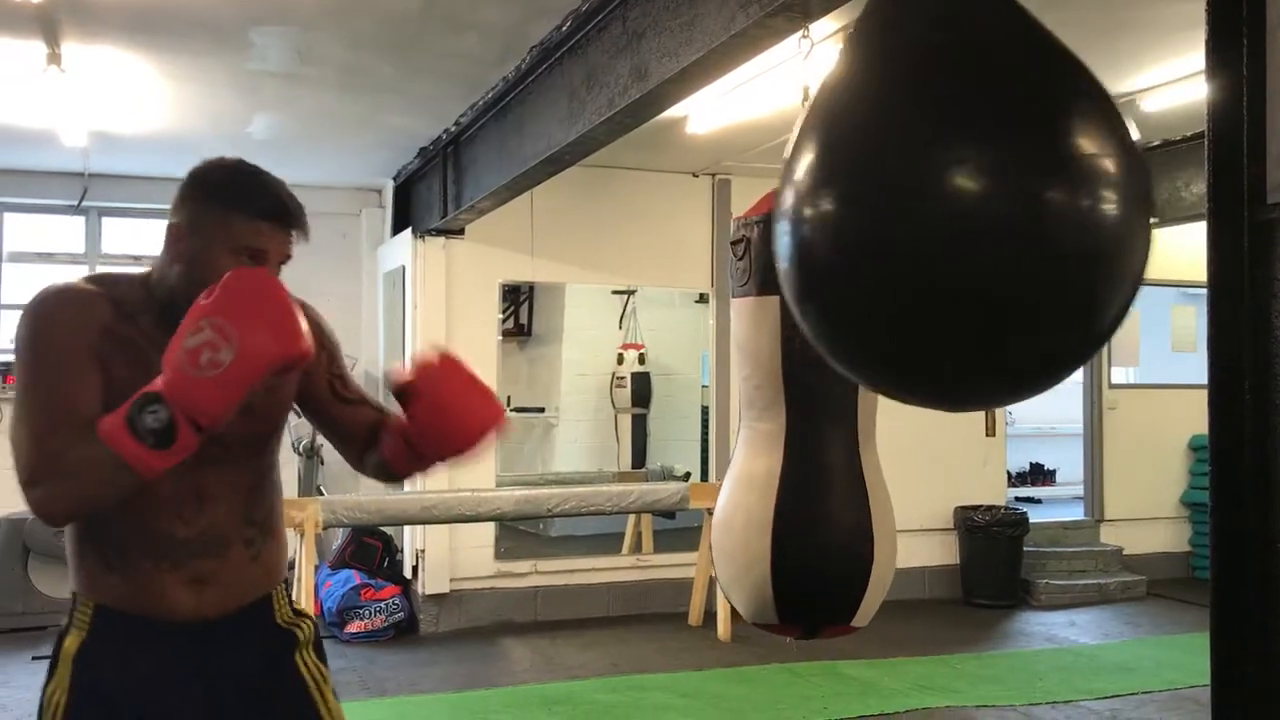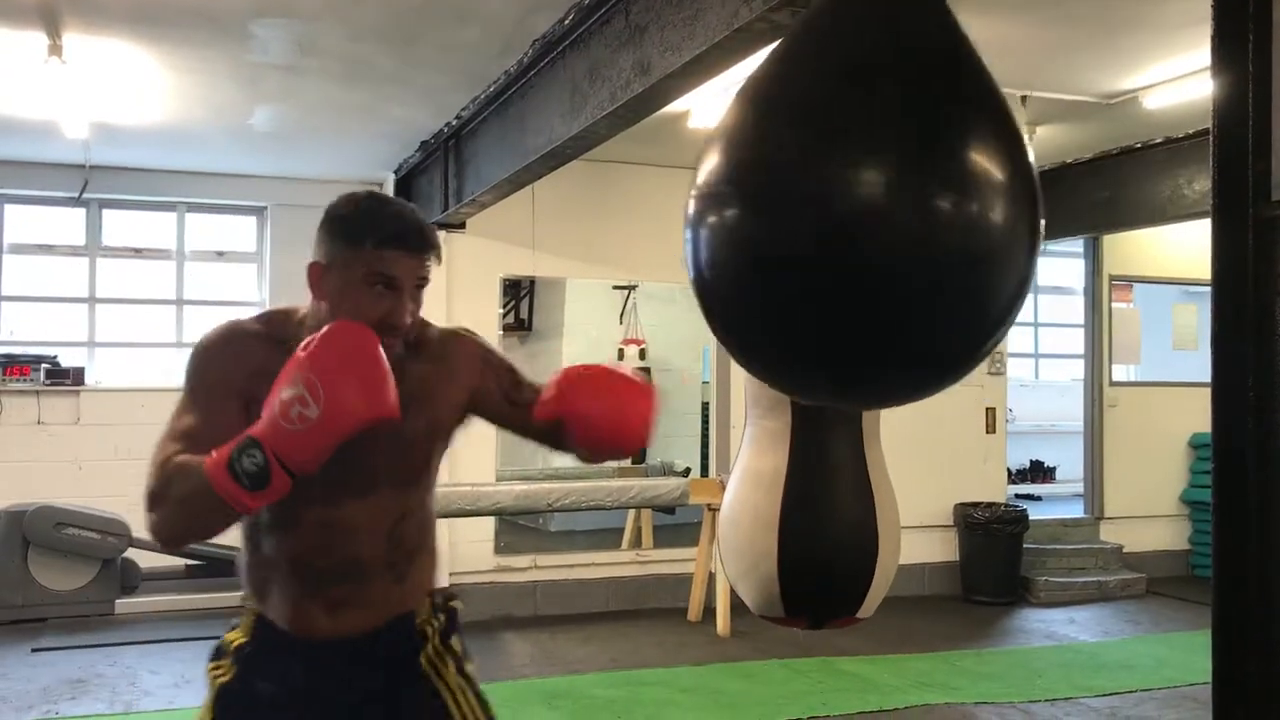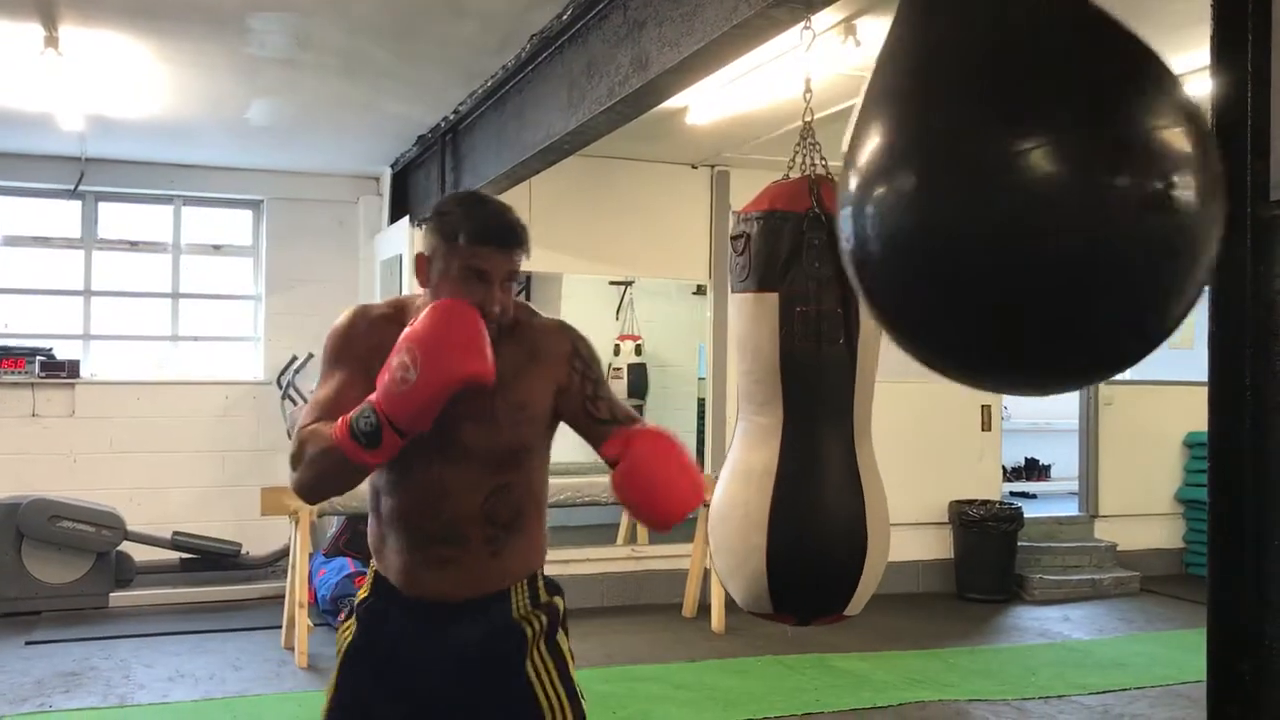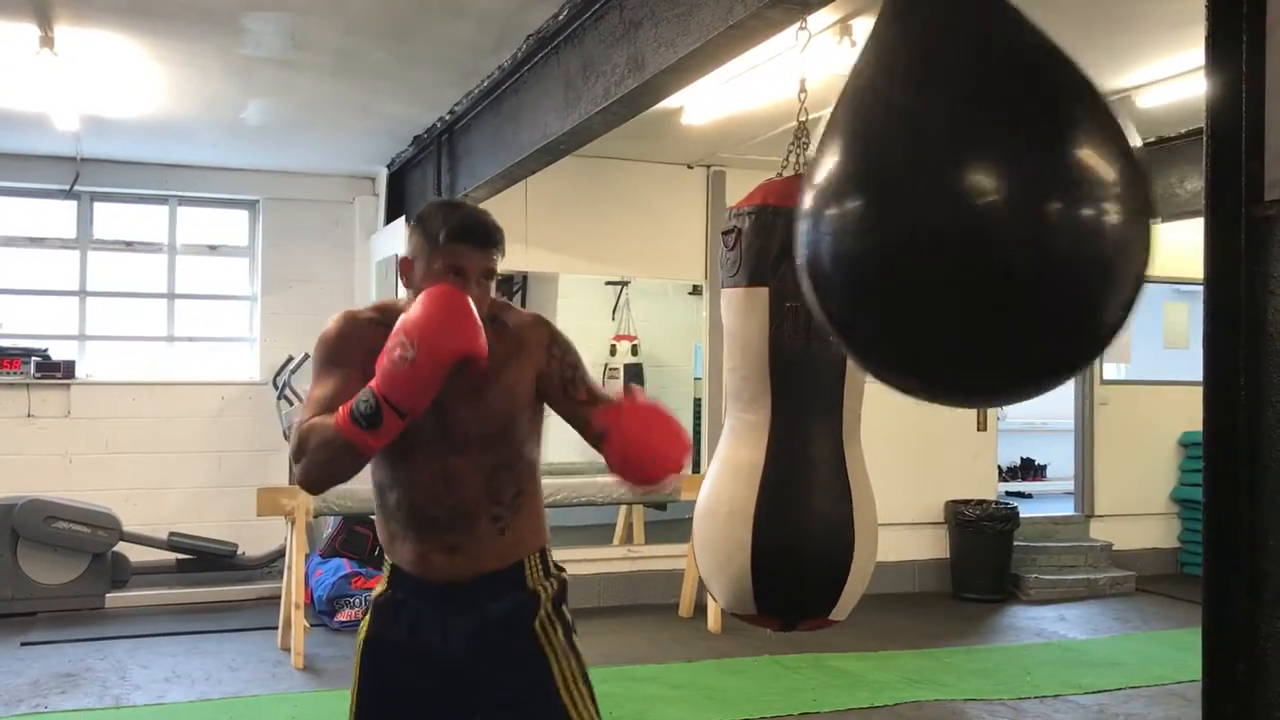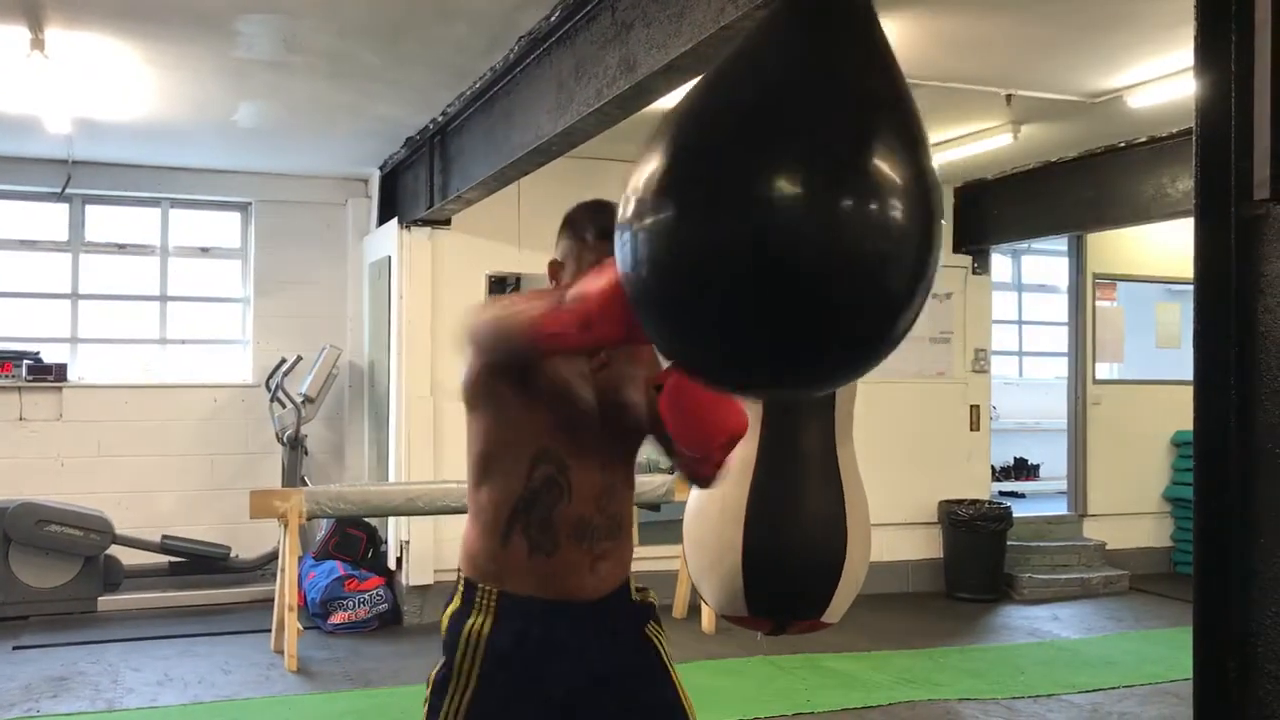
dt=0.4s
person 1, frame 1
left shoulder: (286, 324)
right shoulder: (70, 317)
left elbow: (374, 451)
right elbow: (52, 492)
left wrist: (427, 425)
right wrist: (180, 399)
left hip: (259, 637)
right hip: (117, 649)
person 1, frame 2
left shoulder: (451, 360)
right shoulder: (239, 353)
left elbow: (570, 423)
right elbow: (169, 517)
left wrist: (600, 419)
right wrist: (275, 445)
left hip: (403, 645)
right hip: (272, 656)
person 1, frame 3
left shoulder: (551, 350)
right shoulder: (367, 334)
left elbow: (626, 437)
right elbow: (309, 476)
left wrist: (655, 468)
right wrist: (392, 408)
left hip: (503, 623)
right hip: (389, 616)
person 1, frame 4
left shoulder: (529, 339)
right shoulder: (357, 336)
left elbow: (601, 417)
right elbow: (311, 468)
left wrist: (636, 436)
right wrist: (394, 390)
left hip: (514, 598)
right hip: (408, 601)
person 1, frame 5
left shoulder: (637, 354)
right shoulder: (506, 337)
left elbow: (699, 471)
right elbow: (513, 326)
left wrist: (706, 432)
right wrist: (593, 311)
left hip: (613, 616)
right hip: (505, 624)
